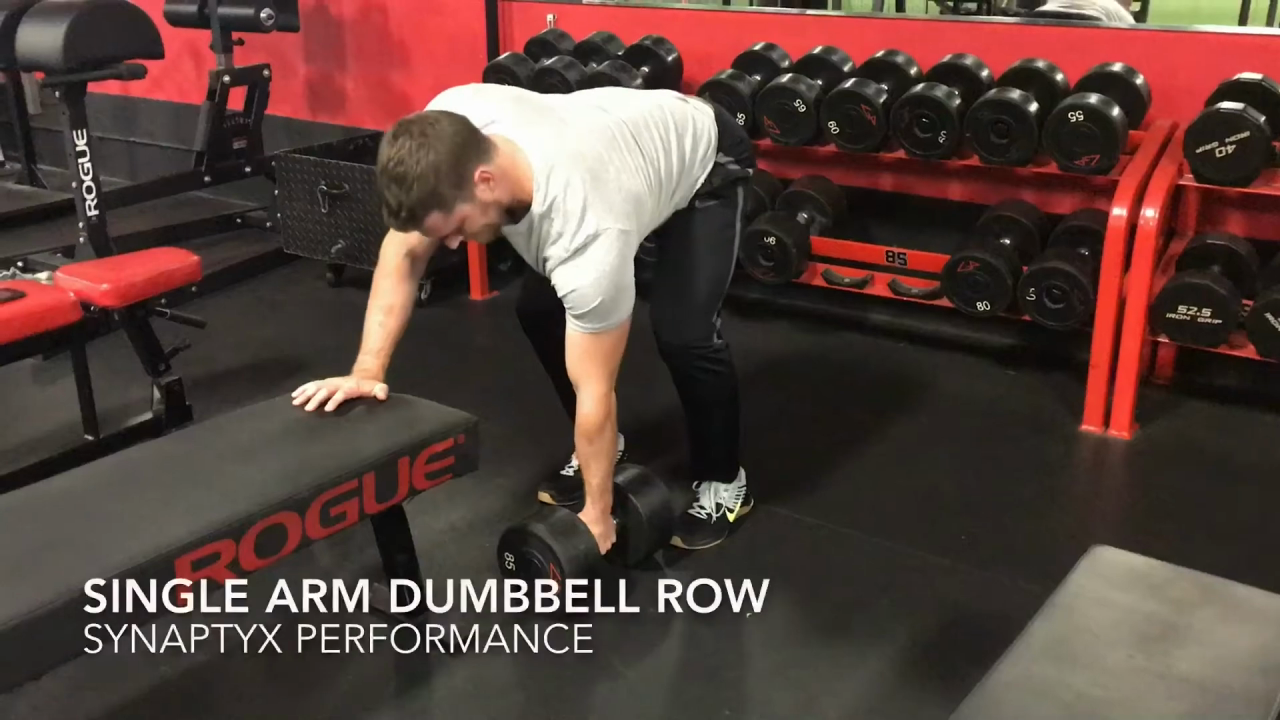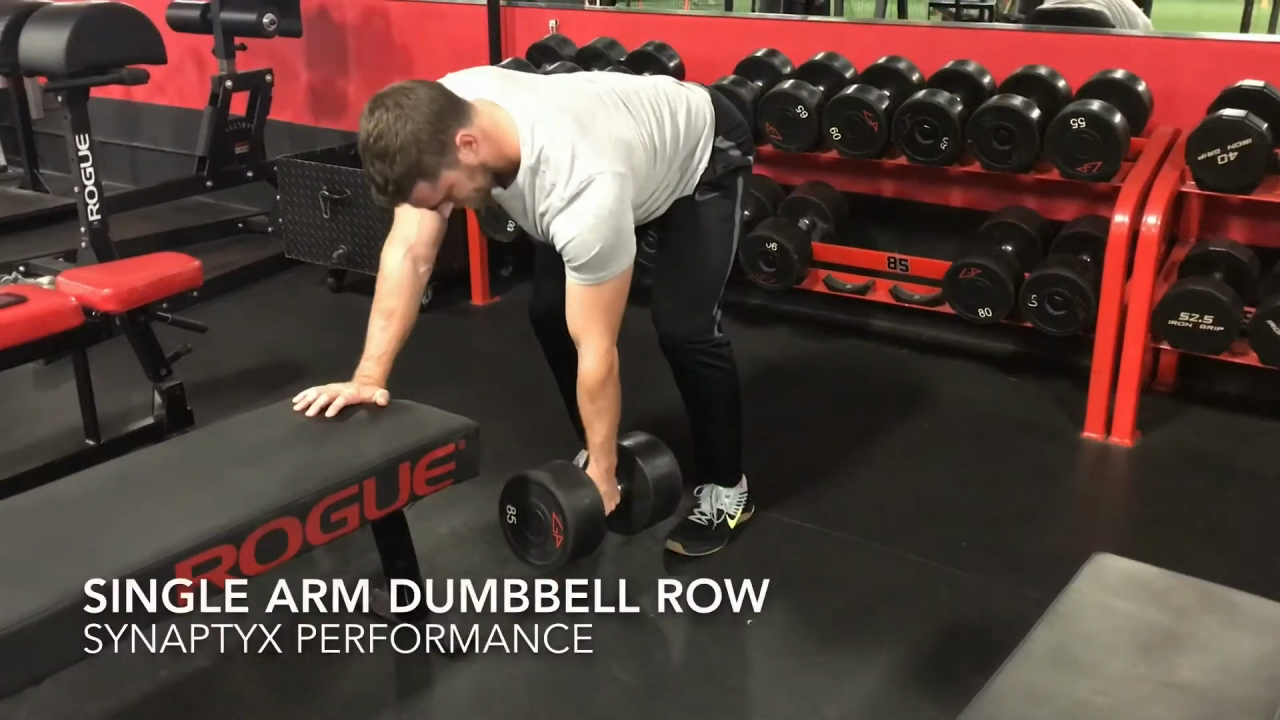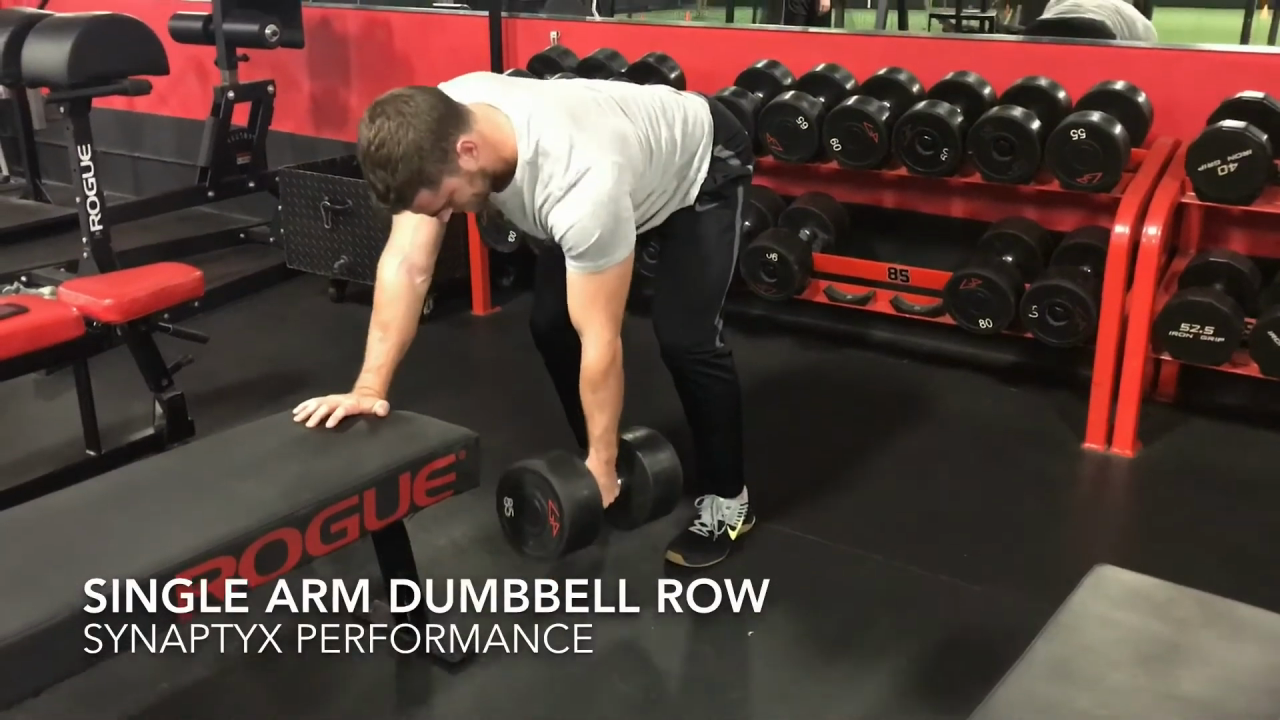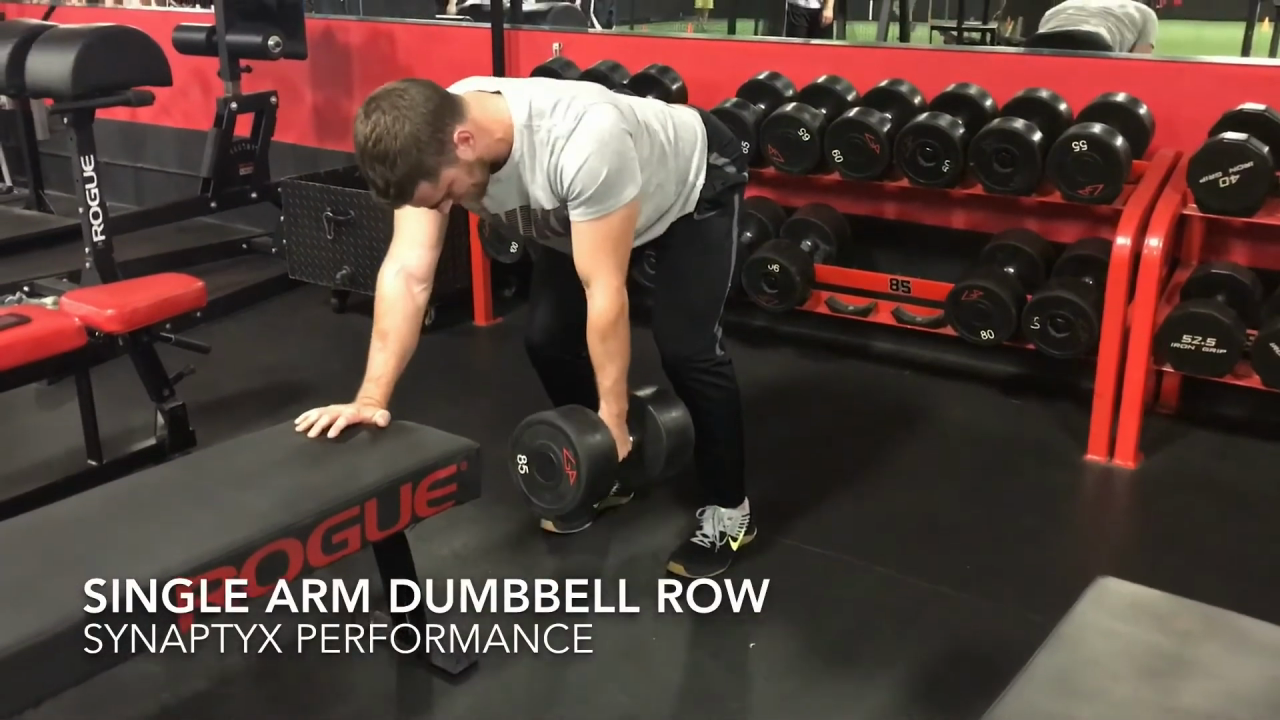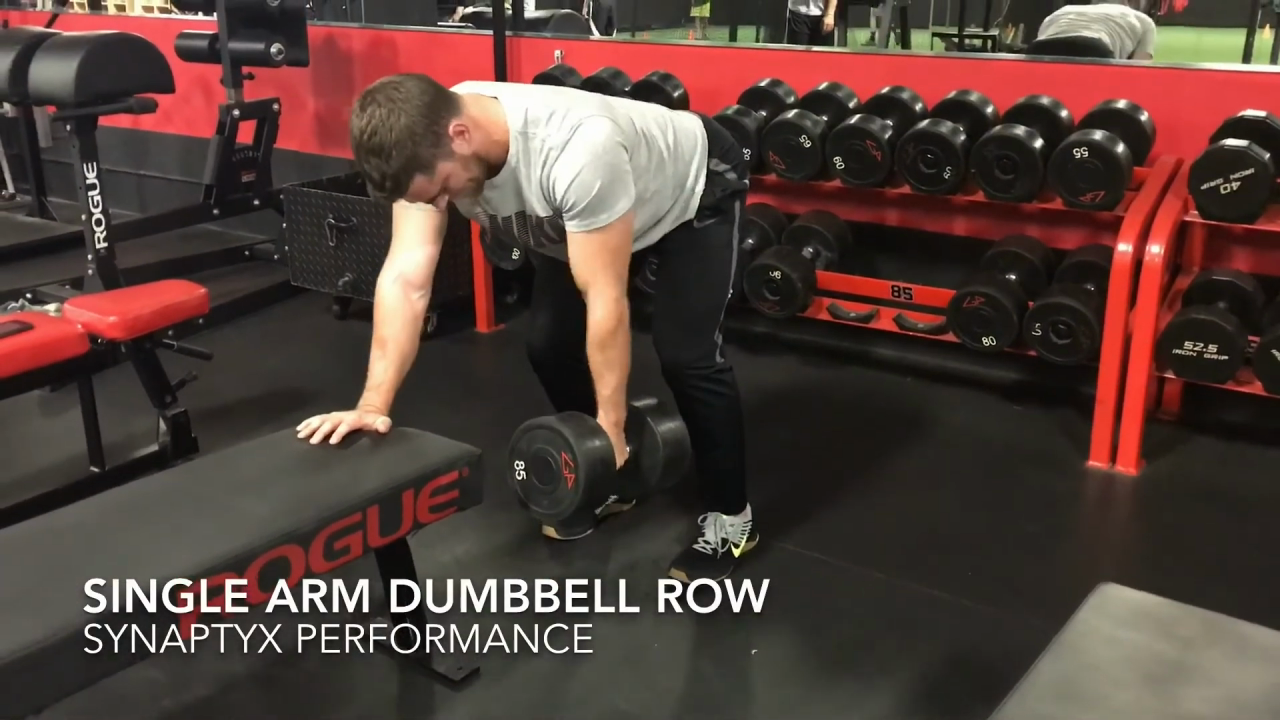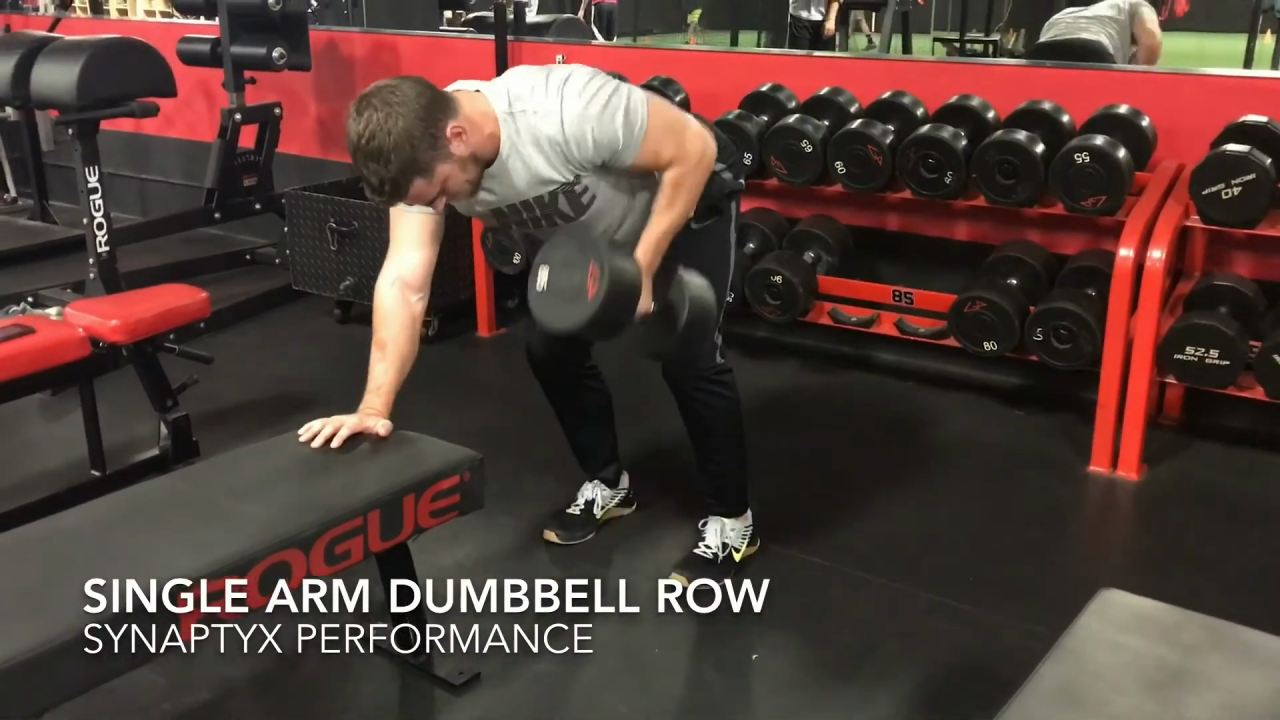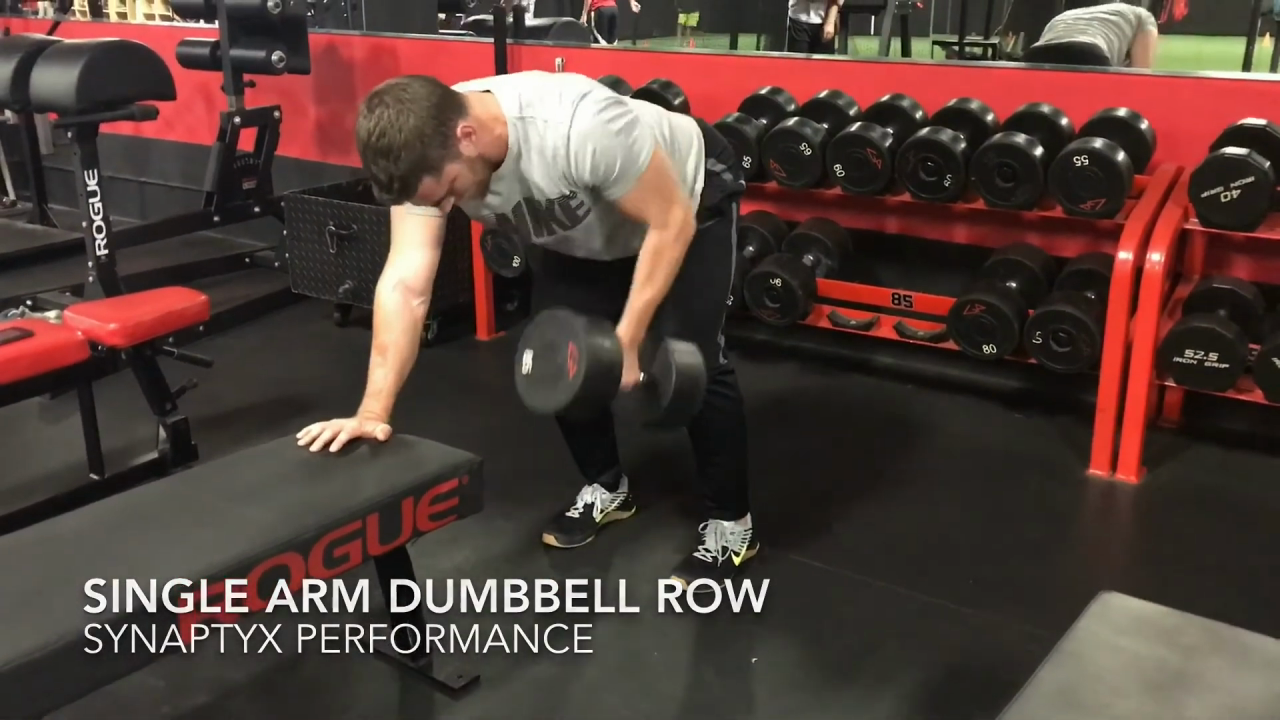
dt=0.5s
person 1, frame 1
left shoulder: (588, 232)
right shoulder: (449, 131)
left elbow: (594, 390)
right elbow: (403, 250)
left wrist: (597, 513)
right wrist: (367, 370)
left hip: (703, 160)
right hip: (627, 136)
left knee: (683, 333)
right knee: (538, 312)
left ankle: (723, 482)
right ankle: (602, 447)
person 1, frame 2
left shoulder: (583, 187)
right shoulder: (437, 118)
left elbow: (596, 349)
right elbow: (409, 252)
left wrist: (603, 474)
right wrist: (369, 377)
left hip: (702, 151)
right hip: (629, 131)
left knee: (683, 328)
right knee: (549, 314)
left ankle: (726, 487)
right ankle: (599, 446)
person 1, frame 3
left shoulder: (581, 180)
right shoulder: (434, 129)
left elbow: (600, 342)
right elbow: (406, 264)
left wrist: (602, 464)
right wrist: (370, 387)
left hip: (701, 163)
right hip: (635, 140)
left knee: (684, 338)
right knee: (551, 326)
left ankle: (727, 498)
right ankle: (601, 459)
person 1, frame 4
left shoulder: (582, 140)
right shoulder: (429, 142)
left elbow: (605, 292)
right elbow: (408, 271)
left wrist: (614, 418)
right wrist: (372, 398)
left hip: (695, 181)
left knee: (684, 349)
right knee: (548, 340)
left ankle: (729, 510)
person 1, frame 5
left shoulder: (577, 149)
right shoulder: (424, 146)
left elbow: (605, 301)
right elbow: (406, 278)
left wrist: (611, 426)
right wrist: (373, 404)
left hip: (695, 187)
left knee: (684, 355)
right knee: (549, 347)
left ankle: (730, 518)
person 1, frame 6
left shoulder: (569, 113)
right shoulder: (420, 148)
left elbow: (694, 147)
right elbow: (404, 282)
left wrist: (642, 269)
right wrist: (373, 408)
left hip: (683, 197)
left knee: (688, 359)
right knee: (550, 350)
left ankle: (731, 522)
right ankle: (608, 484)
person 1, frame 7
left shoulder: (579, 127)
right shoulder: (427, 150)
left elbow: (672, 223)
right elbow: (406, 283)
left wrist: (627, 340)
right wrist: (373, 412)
left hip: (687, 202)
left ankle: (731, 524)
right ankle: (606, 486)
